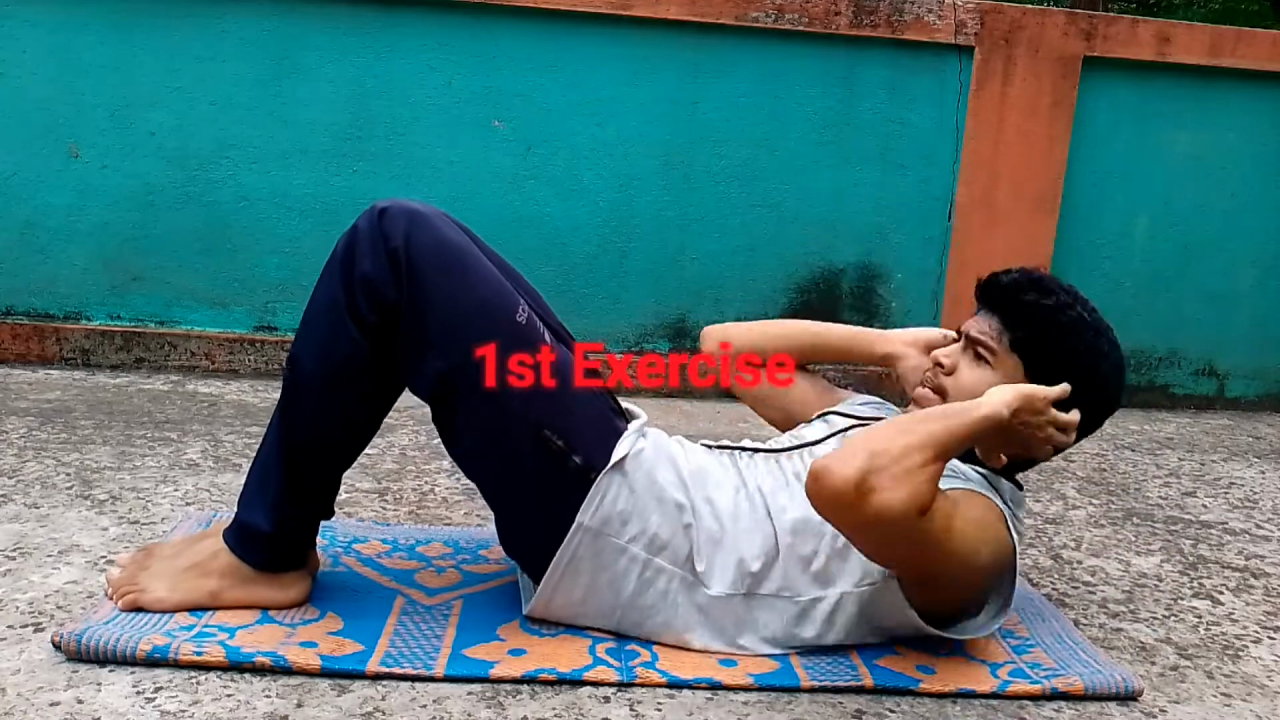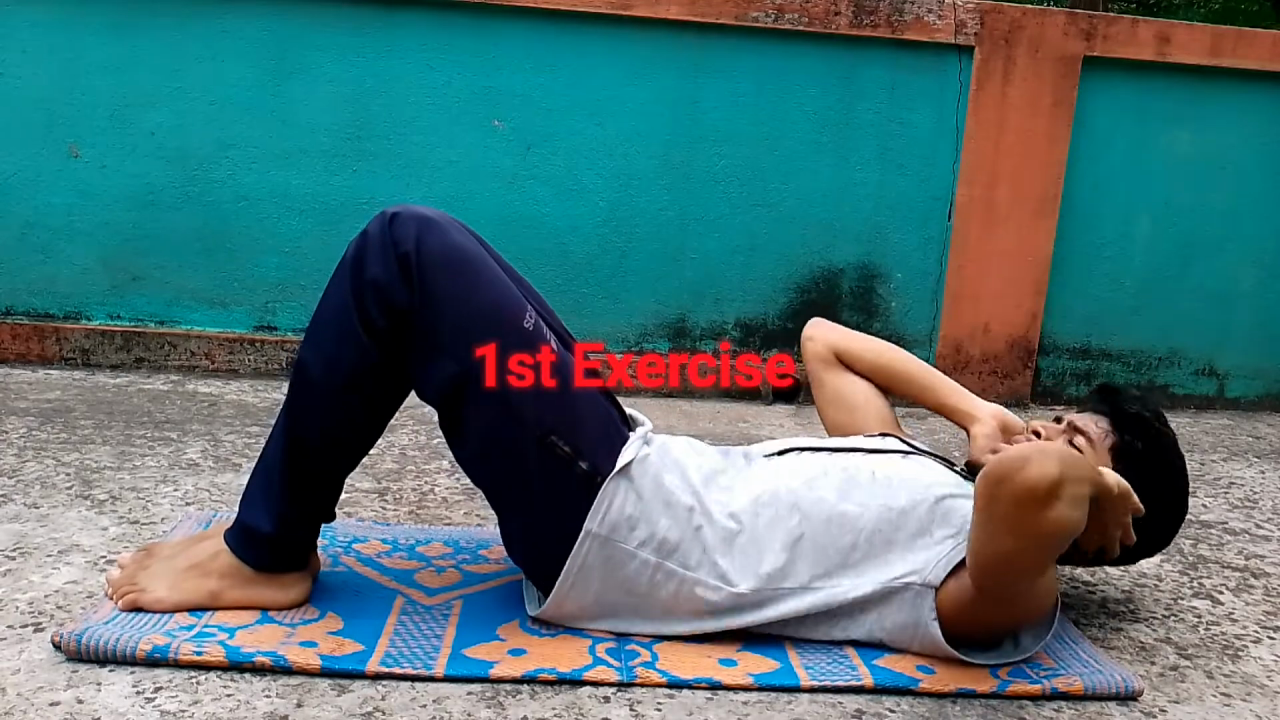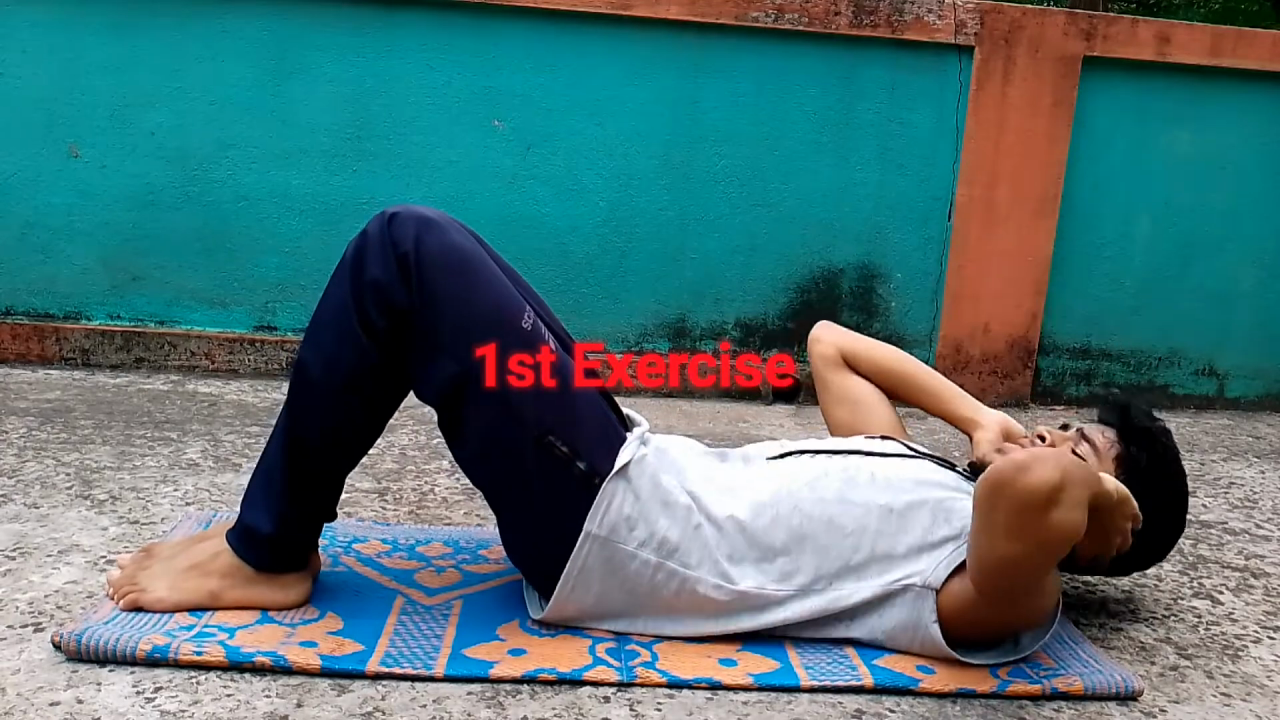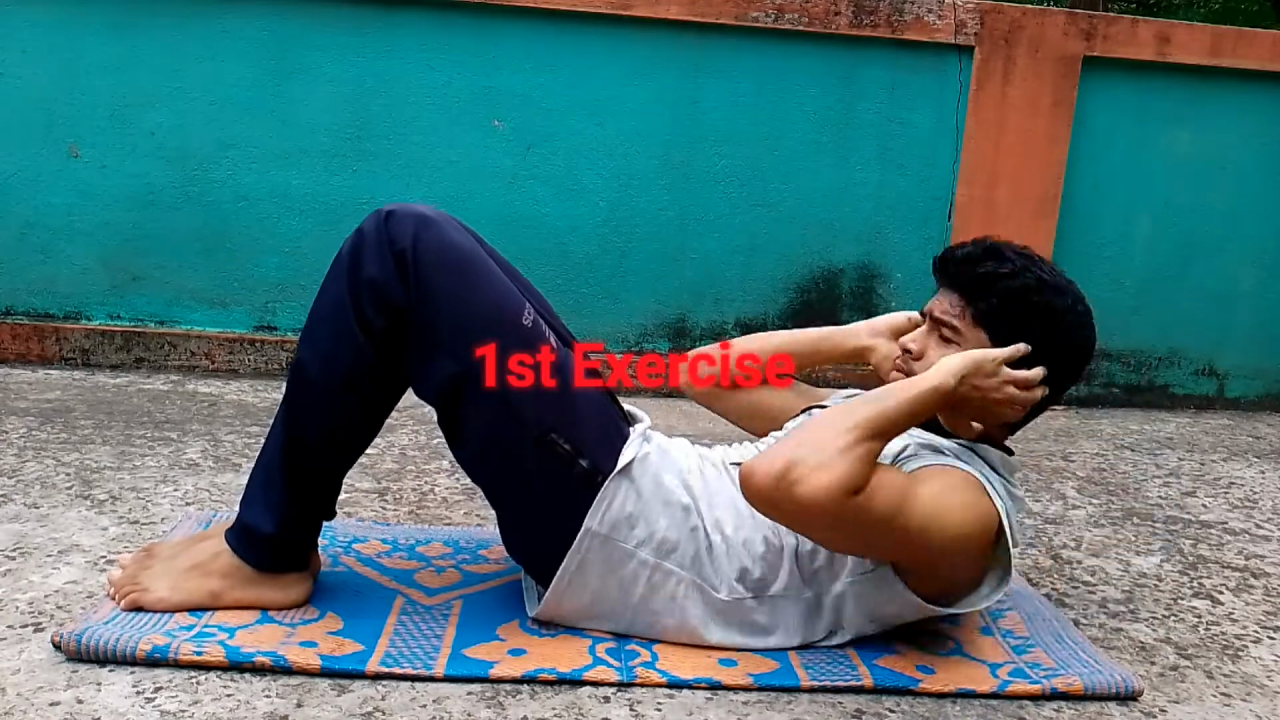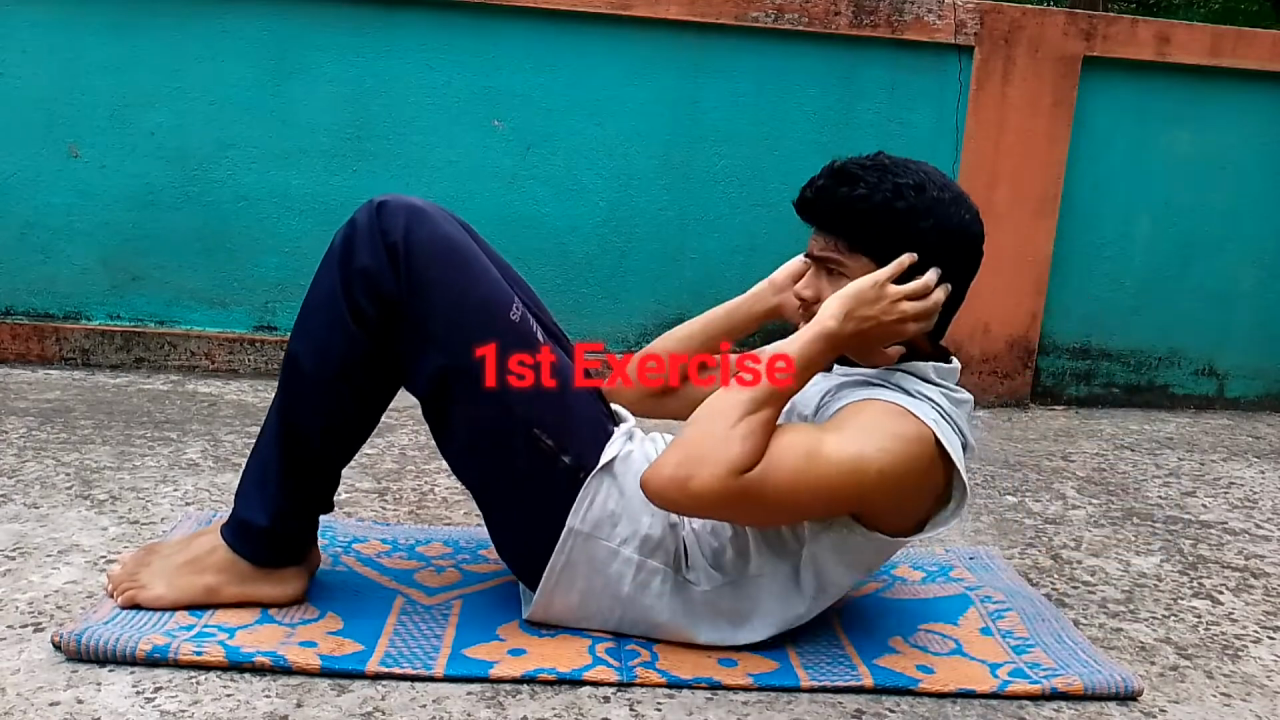
dt=0.3s
person 1, frame 1
left shoulder: (969, 541)
right shoulder: (879, 424)
left elbow: (843, 490)
right elbow: (724, 342)
left wrist: (988, 417)
right wrist: (890, 348)
left hip: (609, 532)
right hip: (626, 478)
left knee: (398, 246)
right knee: (407, 245)
left ankle: (264, 554)
right ankle: (275, 533)
person 1, frame 2
left shoulder: (1007, 590)
right shoulder: (920, 469)
left elbow: (1029, 482)
right elbow: (821, 340)
left wrist: (1081, 481)
right wrist: (968, 407)
left hip: (615, 528)
right hip: (642, 475)
left knee: (409, 252)
right knee: (413, 250)
left ankle: (265, 555)
right ankle: (276, 531)
person 1, frame 3
left shoulder: (1010, 588)
right shoulder: (928, 471)
left elbow: (1027, 488)
right elbow: (825, 343)
left wrist: (1076, 492)
right wrist: (969, 410)
left hip: (615, 532)
right hip: (642, 483)
left knee: (408, 252)
right knee: (413, 253)
left ankle: (266, 555)
right ankle: (276, 532)
person 1, frame 4
left shoulder: (961, 517)
right shoulder: (904, 439)
left elbow: (778, 483)
right elbow: (706, 371)
left wrist: (929, 388)
right wrist: (862, 342)
left hip: (613, 537)
right hip: (631, 482)
left knee: (405, 249)
right knee: (411, 248)
left ankle: (266, 555)
right ankle: (278, 532)
person 1, frame 5
left shoulder: (906, 438)
right shoulder: (862, 377)
left elbow: (686, 478)
right elbow: (645, 387)
left wrist: (818, 336)
right wrist: (769, 300)
left hip: (598, 539)
right hip: (612, 485)
left knee: (396, 238)
right knee: (404, 244)
left ankle: (261, 552)
right ankle: (279, 533)
